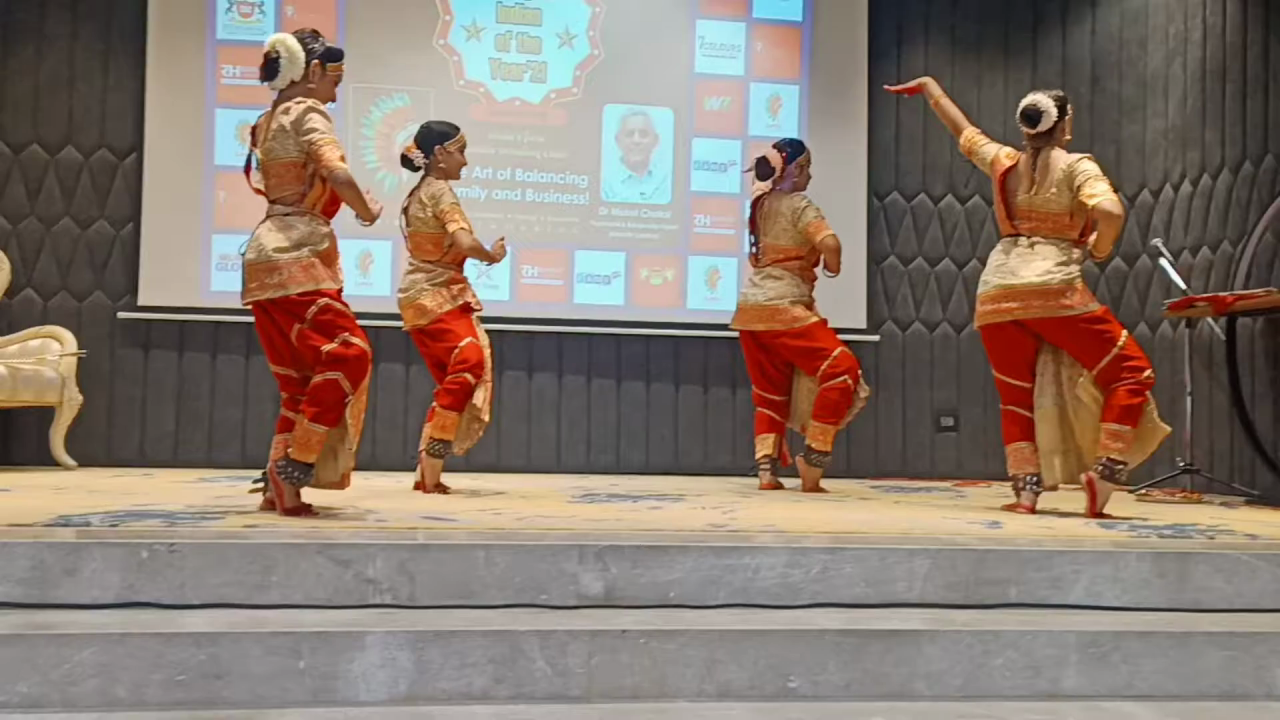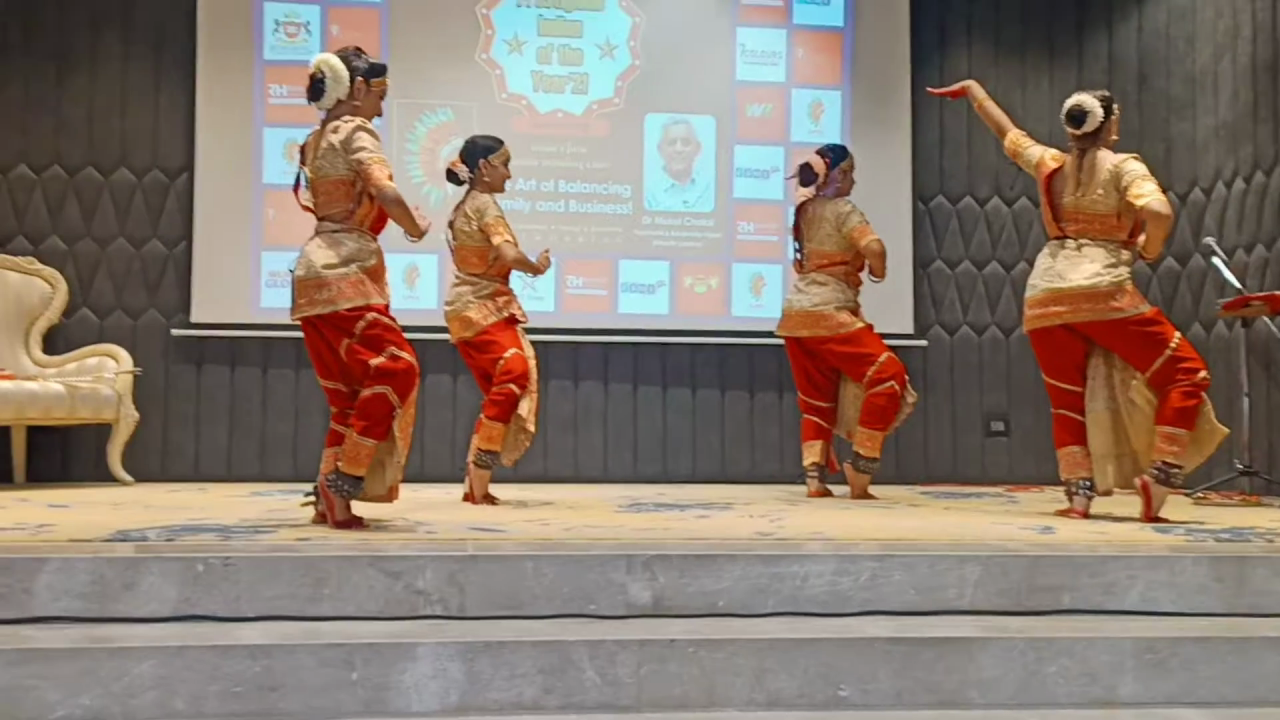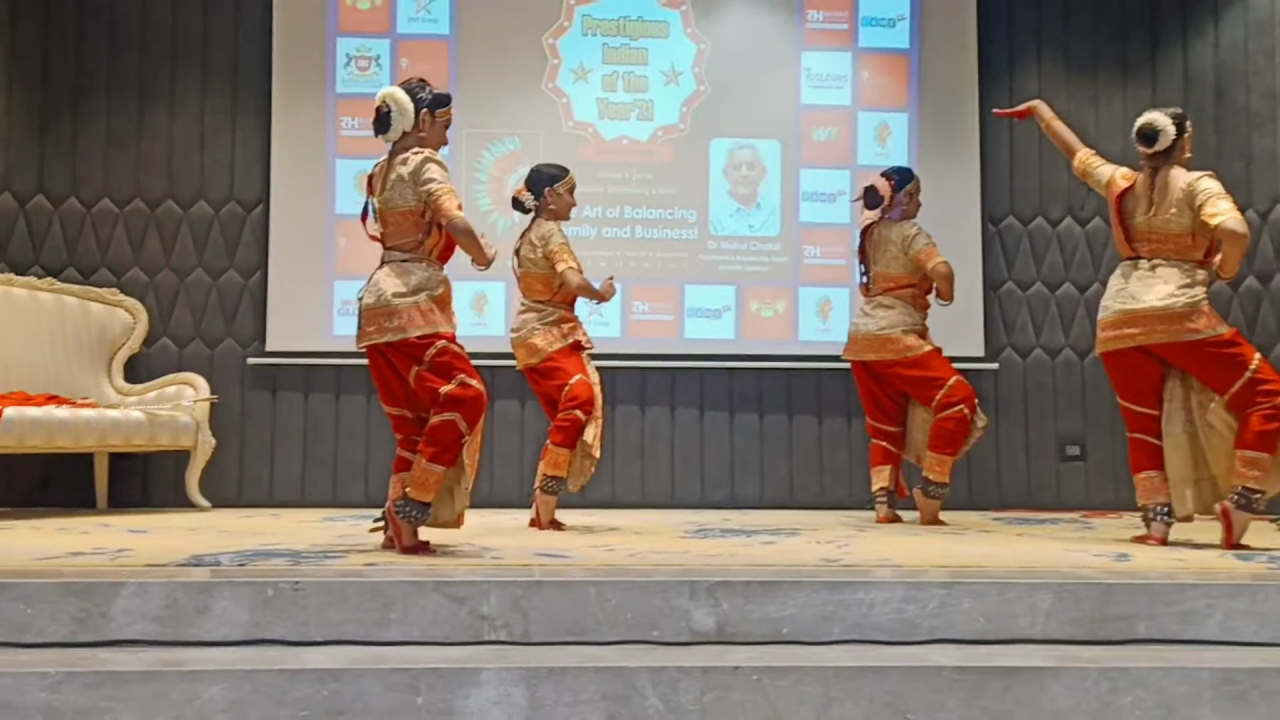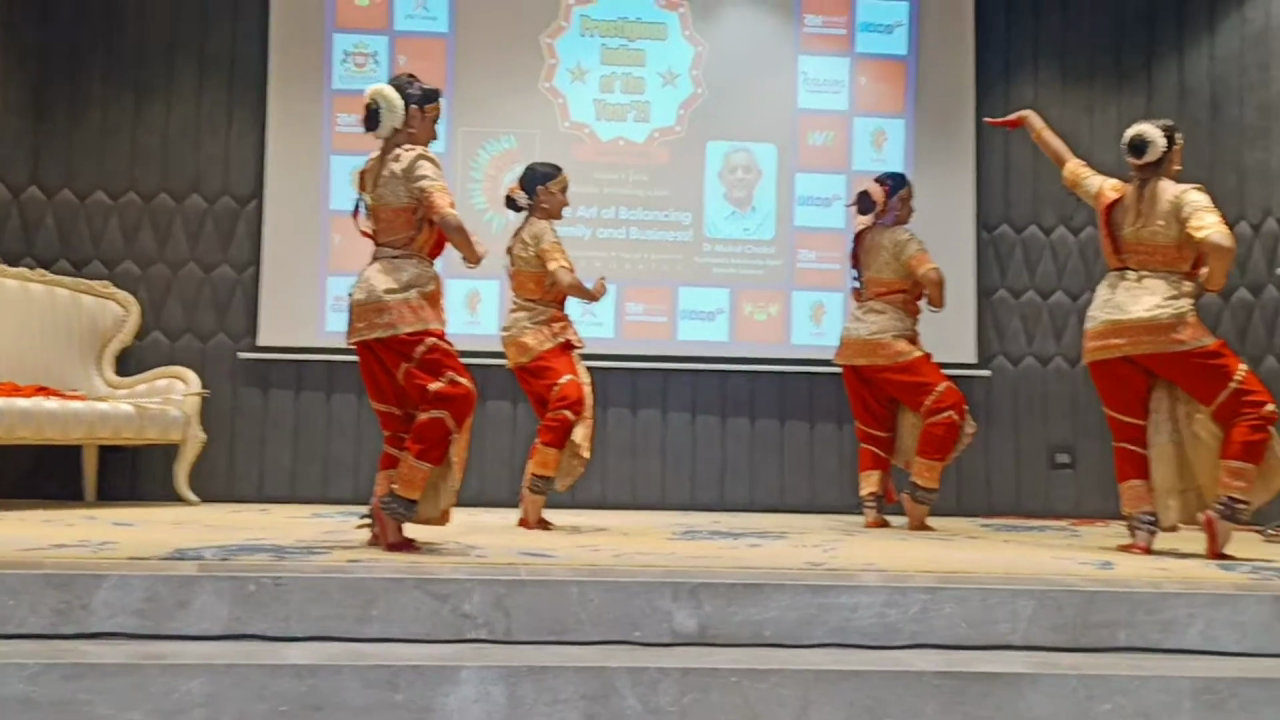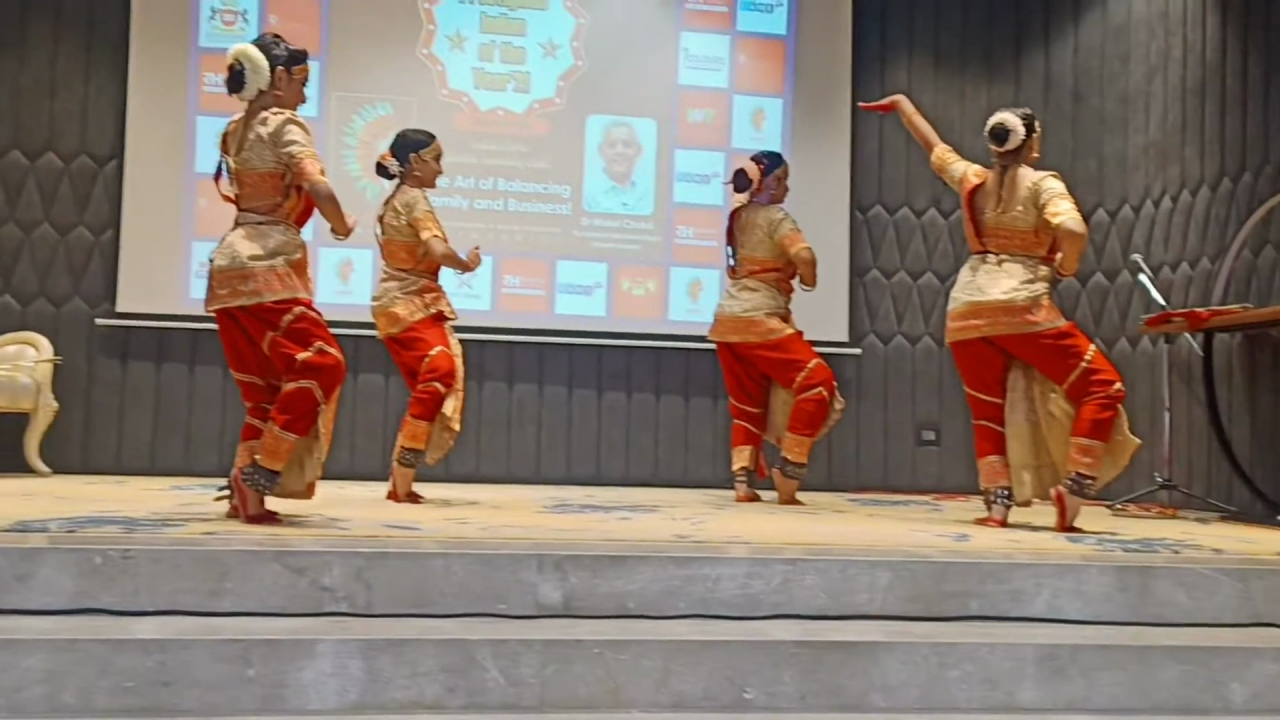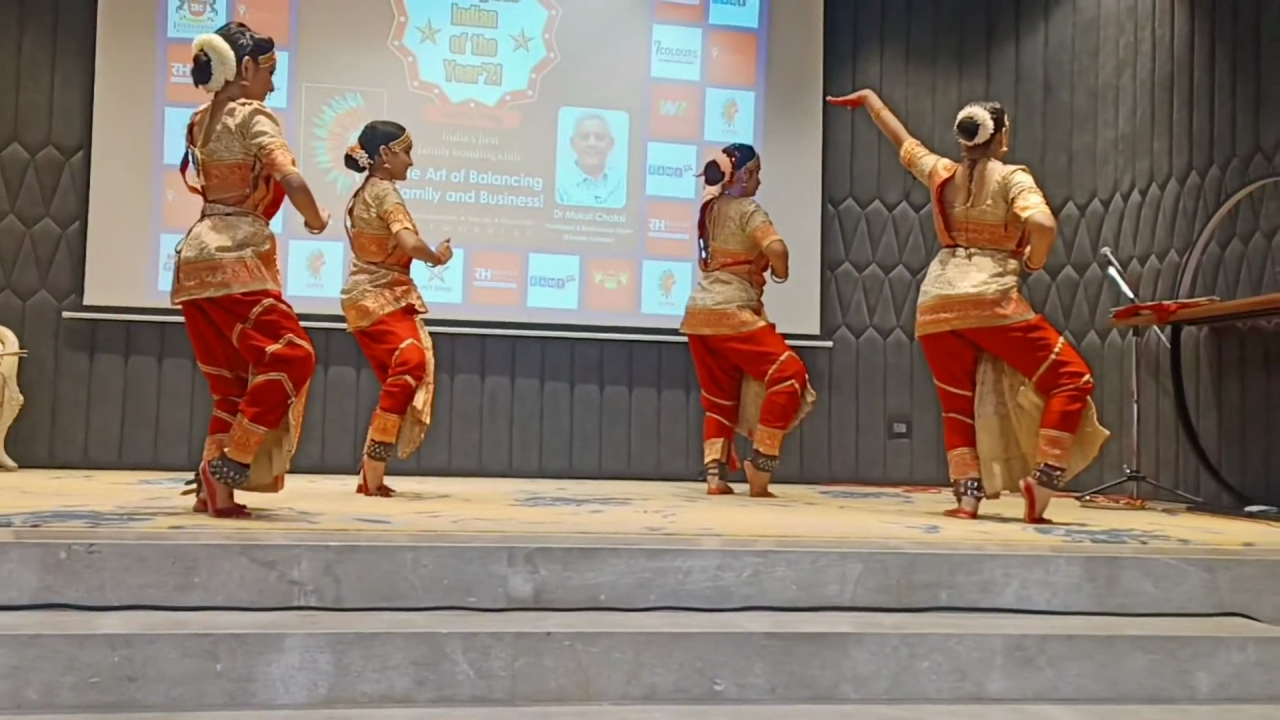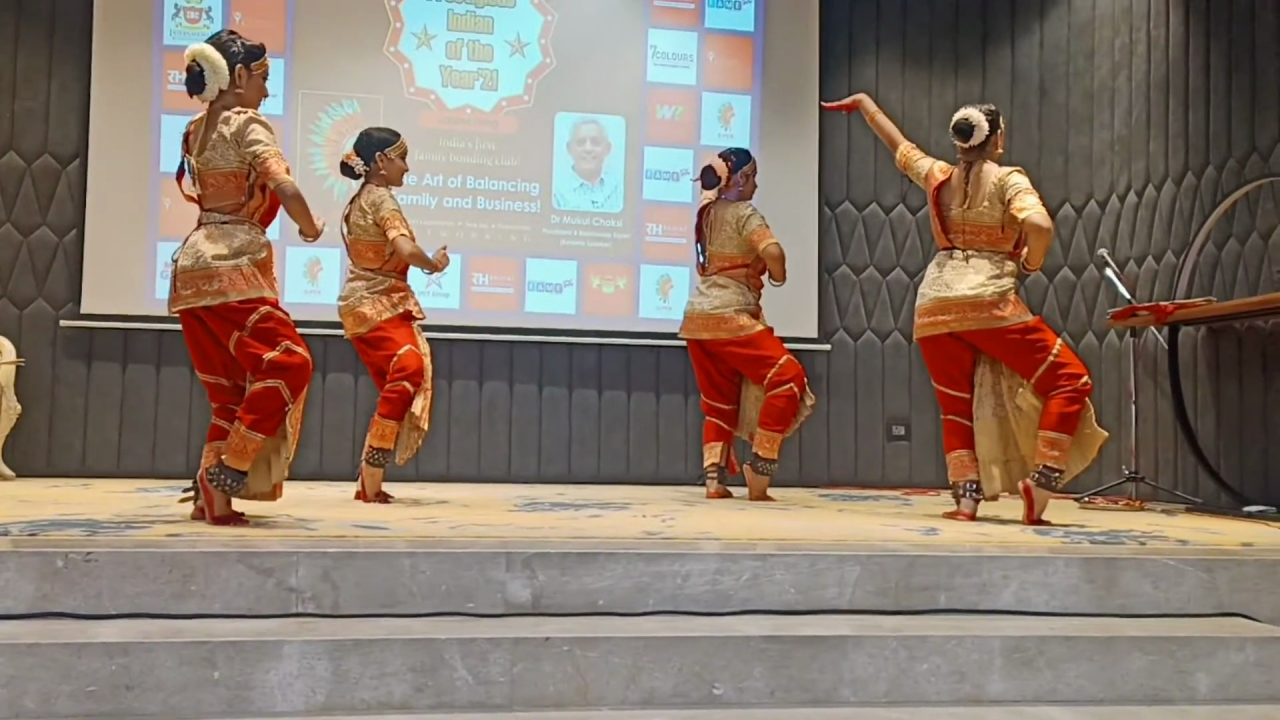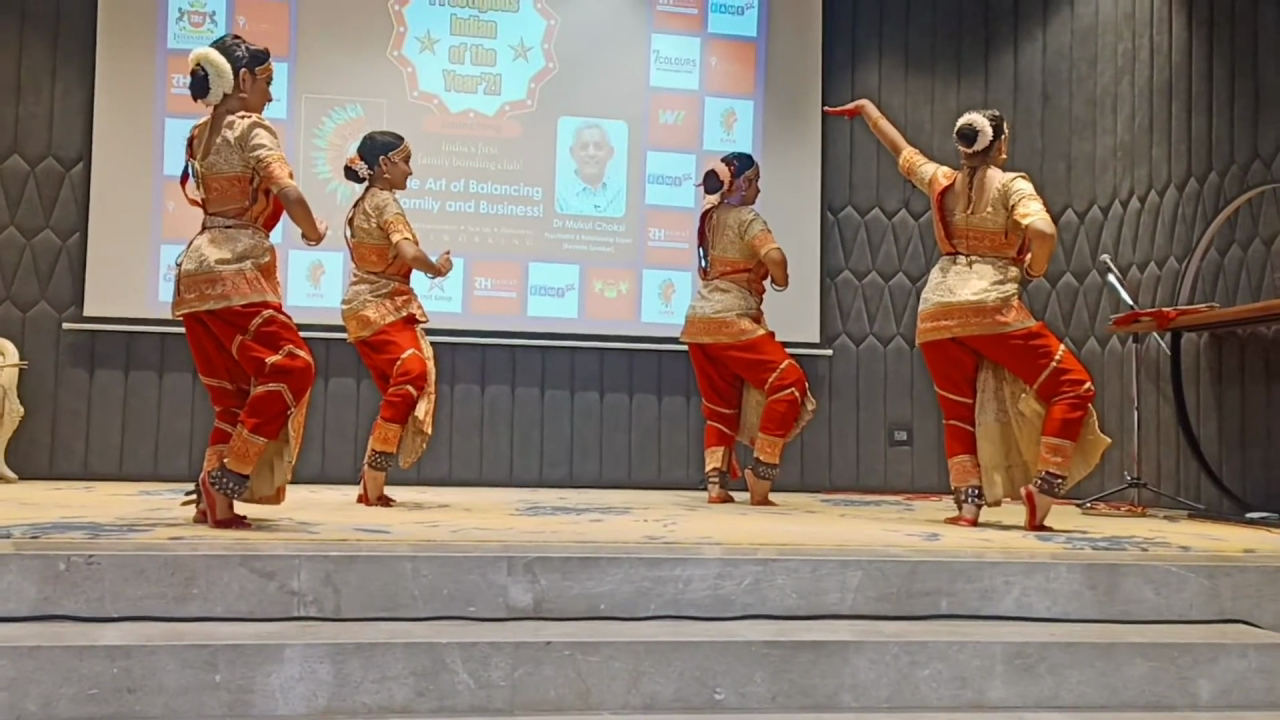
dt=0.4s
person 1, frame 1
left shoulder: (269, 121)
right shoulder: (308, 113)
right elbow: (336, 173)
right wrist: (368, 211)
left hip: (268, 255)
right hip: (296, 258)
left knee: (302, 375)
right knee: (347, 356)
left ankle: (279, 482)
right ankle: (291, 470)
person 1, frame 2
left shoulder: (318, 138)
right shoulder: (356, 131)
right elbow: (384, 191)
right wrist: (417, 227)
left hip: (316, 272)
right hip: (344, 274)
left knee: (350, 391)
right knee: (395, 370)
left ankle: (329, 495)
right ankle: (341, 483)
person 1, frame 3
left shoulder: (383, 170)
right shoulder: (424, 163)
right elbow: (454, 221)
right wrist: (483, 256)
left hip: (382, 302)
right hip: (411, 303)
left knee: (415, 419)
right knee: (463, 397)
left ankle: (397, 521)
right ankle: (409, 508)
person 1, frame 4
left shoulder: (374, 167)
right shoulder: (416, 160)
right elbow: (447, 219)
right wrist: (473, 254)
left hip: (371, 297)
right hip: (402, 299)
left knee: (403, 415)
right knee: (452, 395)
left ankle: (385, 515)
right ankle: (396, 504)
person 1, frame 5
left shoulder: (236, 130)
right shoulder: (285, 125)
right elbow: (318, 187)
right wrist: (342, 225)
left hip: (232, 265)
right hip: (267, 266)
left knee: (265, 387)
right knee: (320, 365)
left ankle: (245, 490)
right ankle: (256, 477)
person 1, frame 6
left shoulder: (201, 120)
right shoulder: (253, 115)
right elbow: (291, 179)
right wrist: (316, 220)
left hip: (198, 256)
right hip: (235, 258)
left knee: (233, 380)
right knee: (291, 357)
left ankle: (212, 485)
right ankle: (226, 470)
person 1, frame 7
left shoulder: (196, 129)
right shoulder: (247, 124)
right elbow: (285, 188)
right wrist: (310, 227)
left hip: (194, 266)
right hip: (232, 266)
left knee: (232, 388)
right knee: (288, 364)
left ankle: (213, 494)
right ankle: (223, 476)
person 1, frame 8
left shoulder: (200, 133)
right shoulder: (251, 128)
right elbow: (288, 192)
right wrist: (313, 231)
left hip: (198, 269)
right hip: (235, 270)
left knee: (235, 392)
right knee: (291, 368)
left ankle: (212, 497)
right ankle: (225, 480)
person 2, frame 1
left shoulder: (1002, 162)
right shoulder: (1077, 166)
left elbow: (962, 129)
right elbow: (1112, 212)
left wrist: (928, 85)
right wrist: (1100, 249)
left hip: (996, 294)
right hip: (1054, 290)
left knee: (1016, 397)
right knee: (1132, 373)
left ankle: (1026, 490)
right ankle: (1104, 472)
person 2, frame 2
left shoulder: (1048, 164)
right shoulder: (1123, 166)
left elbow: (1006, 130)
right elbow: (1159, 212)
left wrist: (972, 88)
right wrist: (1149, 250)
left hip: (1044, 296)
right hip: (1103, 293)
left knee: (1068, 401)
right knee: (1186, 375)
left ankle: (1079, 494)
right ankle: (1159, 475)
person 2, frame 3
left shoulder: (1119, 183)
right shoulder: (1198, 185)
left elbow: (1076, 151)
right elbow: (1235, 232)
left wrist: (1039, 109)
right wrist: (1226, 269)
left hip: (1117, 319)
right hip: (1179, 315)
left knee: (1143, 425)
left ankle: (1156, 521)
right ankle: (1239, 502)
person 2, frame 4
left shoulder: (1108, 193)
right shoulder: (1185, 197)
left elbow: (1065, 160)
right elbow: (1220, 245)
left wrist: (1030, 118)
right wrist: (1211, 282)
left hip: (1104, 329)
right hip: (1164, 325)
left knee: (1129, 434)
left ankle: (1141, 530)
right ankle: (1222, 512)
person 2, frame 5
left shoulder: (971, 179)
right shoulder: (1043, 184)
left elbow: (933, 145)
right elbow: (1074, 231)
left wrist: (901, 102)
right wrist: (1065, 267)
left hip: (966, 310)
right hip: (1022, 307)
left knee: (987, 412)
right knee: (1103, 389)
left ankle: (996, 505)
right ankle: (1073, 487)
person 2, frame 6
left shoulder: (940, 173)
right shoulder: (1011, 177)
left elbow: (901, 138)
right elbow: (1043, 225)
left wrist: (868, 97)
right wrist: (1033, 261)
left hip: (936, 302)
right hip: (991, 300)
left knee: (958, 404)
right knee: (1071, 379)
left ankle: (967, 496)
right ankle: (1042, 478)
person 2, frame 7
left shoulder: (936, 175)
right shoulder: (1007, 179)
left elbow: (897, 142)
right elbow: (1040, 225)
left wrist: (864, 102)
right wrist: (1031, 262)
left hip: (934, 305)
right hip: (988, 302)
left knee: (956, 406)
right knee: (1070, 381)
left ankle: (966, 499)
right ankle: (1041, 480)
person 2, frame 8
left shoulder: (940, 181)
right shoulder: (1012, 185)
left elbow: (899, 148)
right elbow: (1044, 232)
left wrist: (866, 107)
right wrist: (1034, 269)
left hip: (937, 310)
right hip: (991, 308)
left knee: (958, 412)
right knee: (1072, 388)
left ankle: (968, 504)
right ankle: (1043, 486)
person 3, frame 1
left shoulder: (417, 193)
right shoulder: (440, 191)
right elbow: (466, 243)
right wrist: (492, 255)
left hip: (423, 297)
right hip: (436, 297)
left knee: (453, 377)
right knee: (468, 363)
left ankle: (427, 470)
right ankle: (431, 469)
person 3, frame 2
left shoulder: (463, 206)
right shoulder: (484, 204)
right elbow: (510, 255)
right wrist: (538, 267)
left hip: (469, 308)
right hip: (483, 309)
left knee: (500, 389)
right knee: (513, 376)
left ankle: (476, 482)
right ankle: (479, 481)
person 3, frame 3
left shoulder: (529, 234)
right shoulder: (550, 232)
right elbow: (575, 282)
right wrist: (602, 294)
left hip: (535, 335)
right hip: (548, 336)
left knee: (568, 414)
right knee: (580, 400)
left ankle: (542, 507)
right ankle: (545, 507)
person 3, frame 4
left shoulder: (522, 232)
right shoulder: (543, 231)
right elbow: (566, 281)
right wrist: (593, 294)
left hip: (527, 334)
right hip: (540, 335)
left knee: (557, 412)
right knee: (568, 400)
left ankle: (531, 507)
right ankle: (533, 505)
person 3, frame 5
left shoulder: (394, 200)
right shoulder: (415, 199)
right elbow: (439, 250)
right wrist: (467, 264)
left hip: (399, 305)
right hip: (411, 306)
left knee: (430, 382)
right knee: (440, 371)
left ankle: (401, 479)
right ankle: (402, 479)
person 3, frame 6
left shoulder: (363, 193)
right shoulder: (385, 192)
left elbow: (387, 246)
right elbow: (410, 243)
left wrist: (429, 255)
right wrist: (437, 257)
left hip: (368, 297)
right hip: (381, 299)
left knee: (401, 375)
right knee: (410, 364)
left ankle: (372, 472)
right ankle: (372, 471)
person 3, frame 7
left shoulder: (358, 200)
right shoulder: (381, 198)
right elbow: (407, 250)
right wrist: (433, 265)
left hip: (364, 304)
right hip: (378, 305)
left knee: (397, 383)
right knee: (408, 371)
left ankle: (370, 479)
right ankle: (371, 476)
person 3, frame 8
left shoulder: (362, 204)
right shoulder: (385, 202)
right elbow: (410, 253)
right wrist: (437, 269)
left hip: (367, 307)
right hip: (382, 309)
left knee: (400, 387)
right knee: (411, 374)
left ankle: (372, 481)
right ankle: (373, 480)
person 4, frame 1
left shoulder: (761, 204)
right shoulder: (799, 204)
right elbow: (830, 243)
right wrist: (833, 266)
left hip: (750, 308)
right hip: (784, 307)
left knee: (770, 391)
right knee: (842, 371)
left ankle: (767, 471)
right ankle: (812, 463)
person 4, frame 2
left shoulder: (806, 210)
right shoulder: (843, 210)
right elbow: (875, 248)
right wrist: (878, 272)
left hip: (796, 312)
right hip: (829, 313)
left knee: (816, 398)
right knee: (889, 376)
left ankle: (815, 478)
right ankle: (860, 470)
person 4, frame 3
left shoulder: (871, 233)
right shoulder: (909, 232)
right elbow: (942, 271)
right wrist: (945, 294)
left hip: (862, 337)
right hip: (896, 337)
left knee: (884, 423)
right knee: (958, 400)
left ankle: (884, 504)
right ankle: (930, 496)
person 4, frame 4
left shoulder: (864, 238)
right shoulder: (901, 238)
right elbow: (932, 277)
right wrist: (936, 300)
left hip: (854, 342)
right hip: (887, 342)
left knee: (874, 428)
right knee: (948, 406)
left ankle: (872, 509)
right ankle: (918, 501)
person 4, frame 5
left shoulder: (739, 216)
right shoulder: (775, 217)
right elbow: (805, 256)
right wrist: (809, 279)
left hip: (727, 319)
right hip: (760, 319)
left knee: (747, 404)
right knee: (818, 383)
left ankle: (742, 483)
right ankle: (787, 476)
person 4, frame 6
left shoulder: (711, 208)
right shoulder: (747, 209)
right elbow: (777, 248)
right wrist: (781, 272)
left hip: (699, 312)
right hip: (733, 312)
left knee: (720, 396)
right knee: (789, 375)
left ankle: (715, 475)
right ankle: (760, 468)
person 4, frame 7
left shoulder: (708, 212)
right shoulder: (744, 212)
right elbow: (773, 251)
right wrist: (778, 274)
left hip: (697, 317)
right hip: (730, 316)
left knee: (719, 400)
right knee: (788, 378)
left ankle: (714, 479)
right ankle: (758, 474)
person 4, frame 8
left shoulder: (711, 217)
right shoulder: (746, 217)
right elbow: (775, 257)
right wrist: (781, 279)
left hip: (699, 320)
right hip: (733, 320)
left knee: (721, 405)
right knee: (789, 383)
left ankle: (716, 484)
right ankle: (760, 478)
